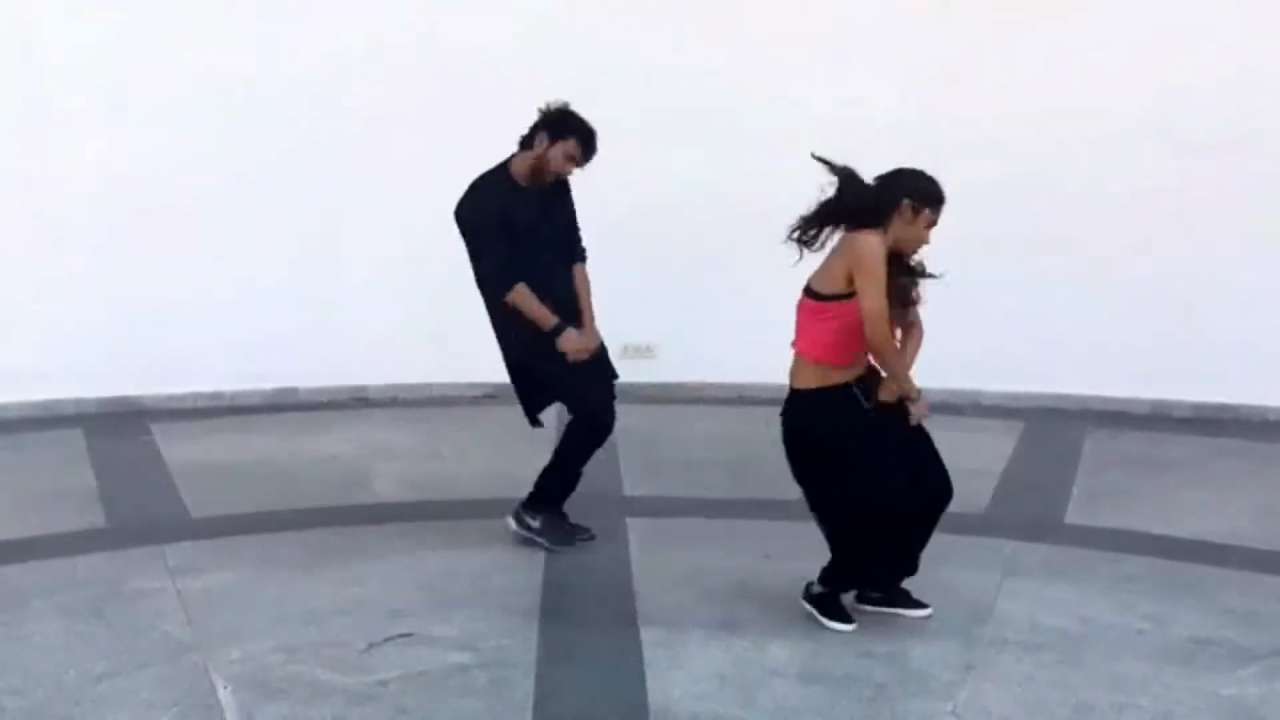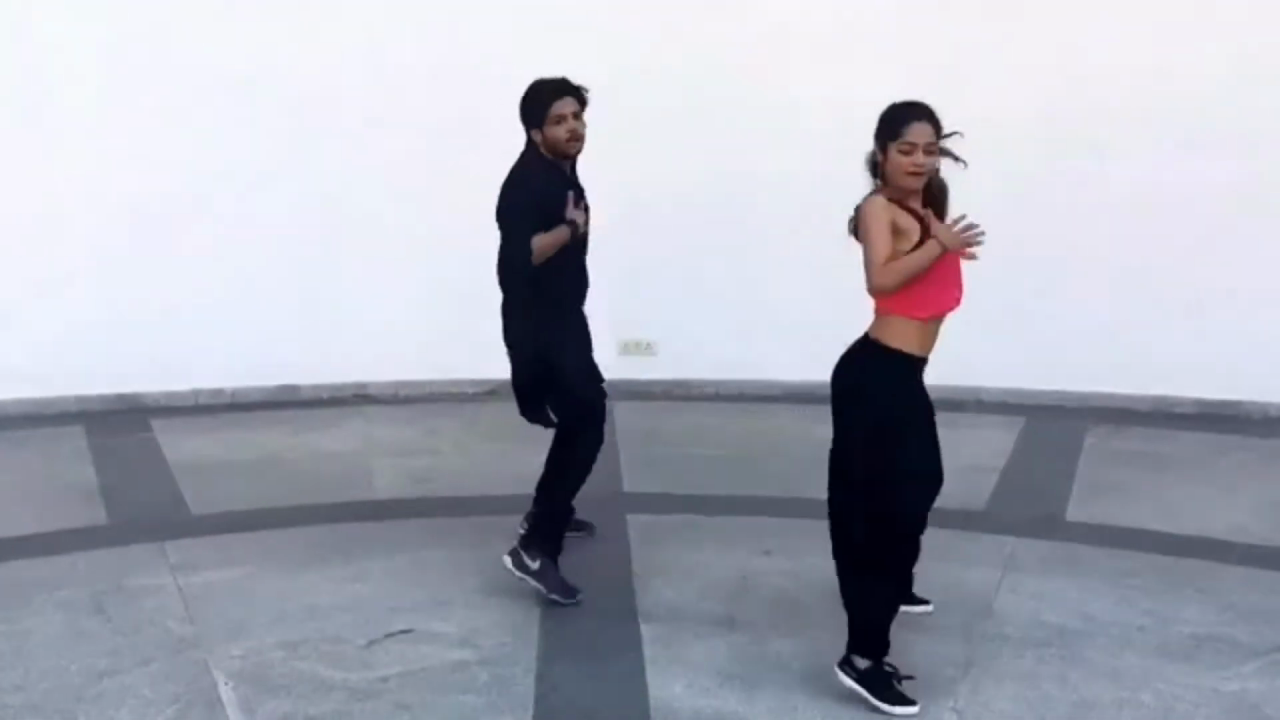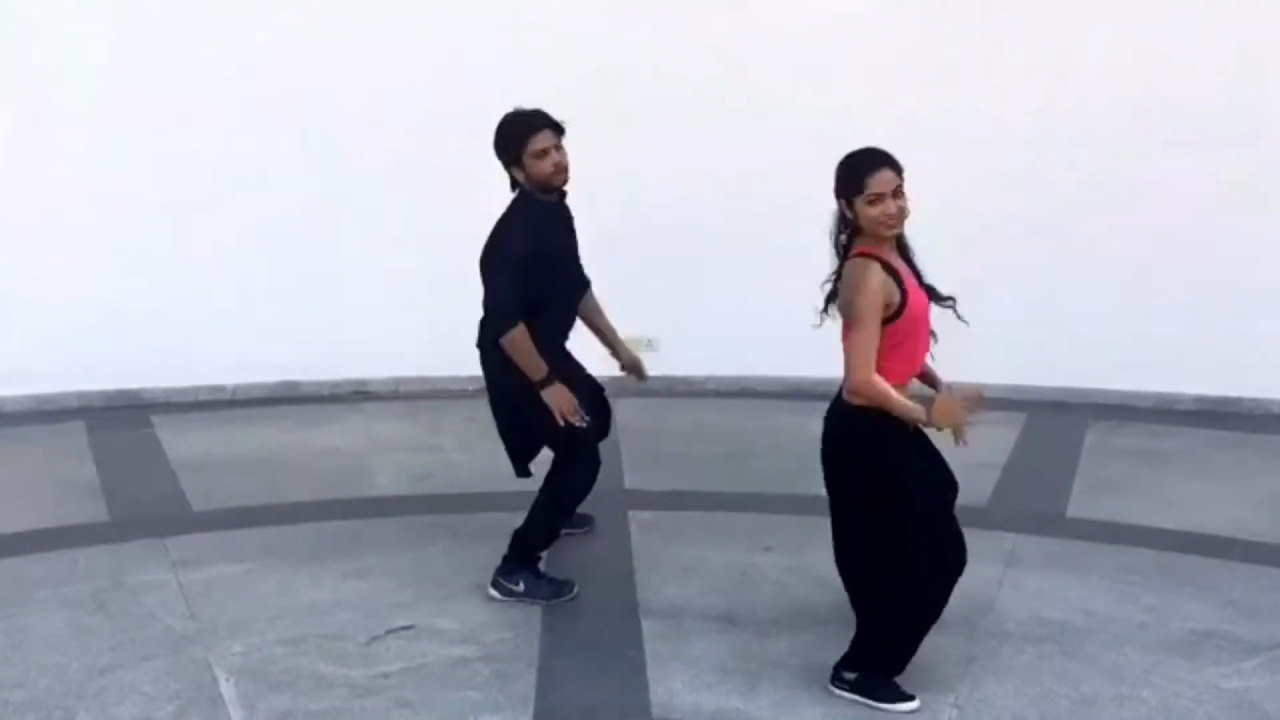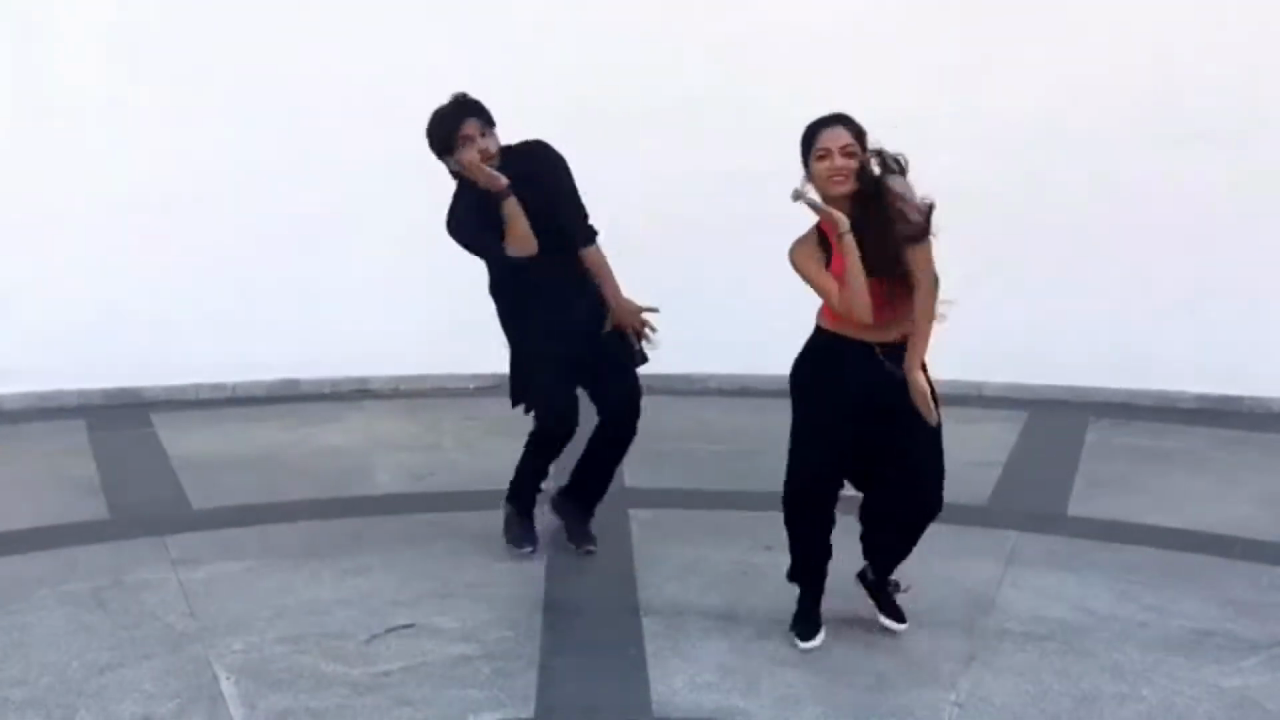
dt=0.5s
person 1, frame 1
left shoulder: (889, 261)
right shoulder: (864, 248)
left elbow: (910, 328)
right elbow: (878, 337)
left wrist: (895, 384)
right wrist: (909, 392)
left hip: (865, 389)
right hip: (820, 405)
left knee: (929, 489)
right knee: (880, 512)
left ankle: (876, 586)
right ankle: (825, 588)
person 1, frame 2
left shoulder: (923, 204)
right shoulder: (879, 207)
left elbow: (937, 275)
right elbow: (884, 278)
right wrist: (941, 239)
left hip: (893, 372)
right hip: (879, 376)
left knee: (915, 486)
right knee: (887, 509)
left ankle: (888, 586)
right ankle: (864, 657)
person 1, frame 3
left shoulder: (889, 254)
right shoulder: (868, 274)
right elbow: (861, 378)
left wrist: (937, 386)
right wrist: (927, 415)
left hip: (877, 422)
right hip: (868, 429)
left knee: (935, 497)
right knee: (936, 549)
left ankle: (886, 605)
right ankle: (860, 667)
person 1, frame 4
left shoulder: (894, 198)
right shoulder: (808, 245)
left elbow: (926, 283)
right elbow: (858, 310)
left wrist: (915, 365)
right wrist: (842, 231)
left hip: (897, 362)
right hip: (831, 362)
left knee: (919, 492)
right knee: (810, 483)
left ankle: (880, 576)
right ankle: (809, 593)
person 2, frame 1
left shoulder: (556, 188)
right shoulder: (481, 205)
left elbow: (574, 257)
right elbow: (502, 282)
left wrist: (587, 323)
right wrist: (559, 331)
left hip: (572, 325)
right hip: (533, 331)
left knee: (597, 416)
right knee: (593, 415)
left ankle: (545, 508)
right ankle: (535, 510)
person 2, frame 2
left shoulder: (560, 169)
right shoulder: (527, 180)
right elbow: (519, 256)
left wrist: (572, 222)
right wrist: (570, 227)
left hip: (561, 314)
right hip: (537, 320)
left knee: (580, 418)
right knee: (585, 424)
left ankle: (550, 511)
right ankle: (535, 550)
person 2, frame 3
left shoulder: (555, 207)
right shoulder: (518, 228)
left elbow: (576, 286)
right elbow: (502, 316)
left wrist: (617, 346)
right wrist: (545, 383)
left hip: (549, 348)
right hip: (516, 365)
left knee: (596, 417)
right knee: (580, 456)
left ankle: (556, 510)
right ankle: (516, 570)
person 2, frame 4
left shoulder: (539, 160)
right shoulder: (465, 214)
left elbow: (581, 234)
right elbow: (523, 262)
left wrist: (617, 301)
right wrist: (504, 194)
left hip: (587, 310)
right hip: (534, 322)
left knee: (622, 413)
right knee: (557, 423)
left ankle: (574, 504)
right ankle: (520, 505)
